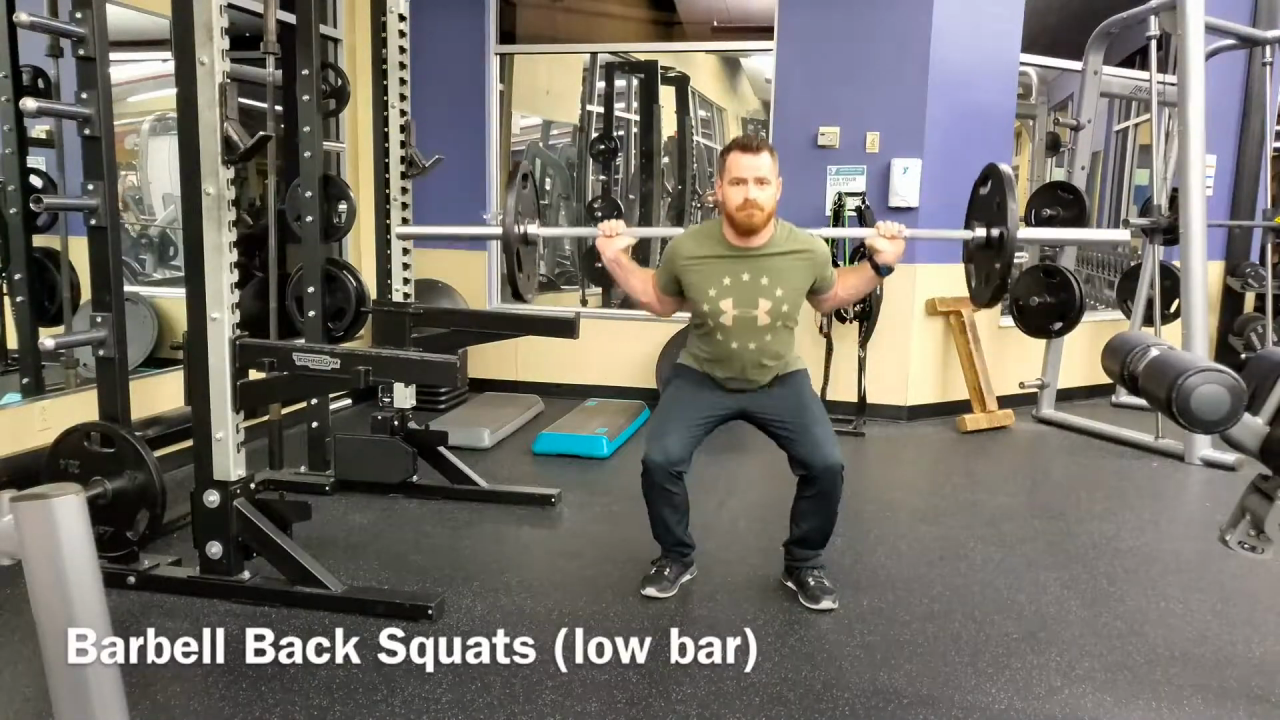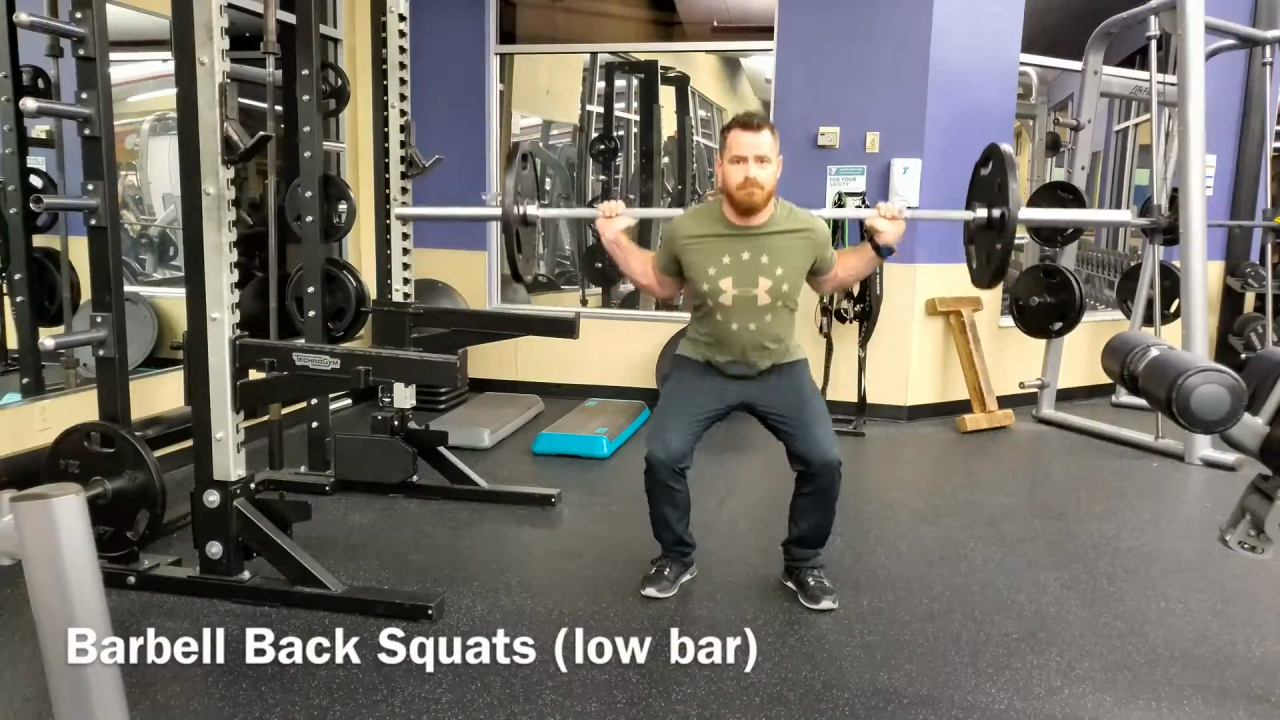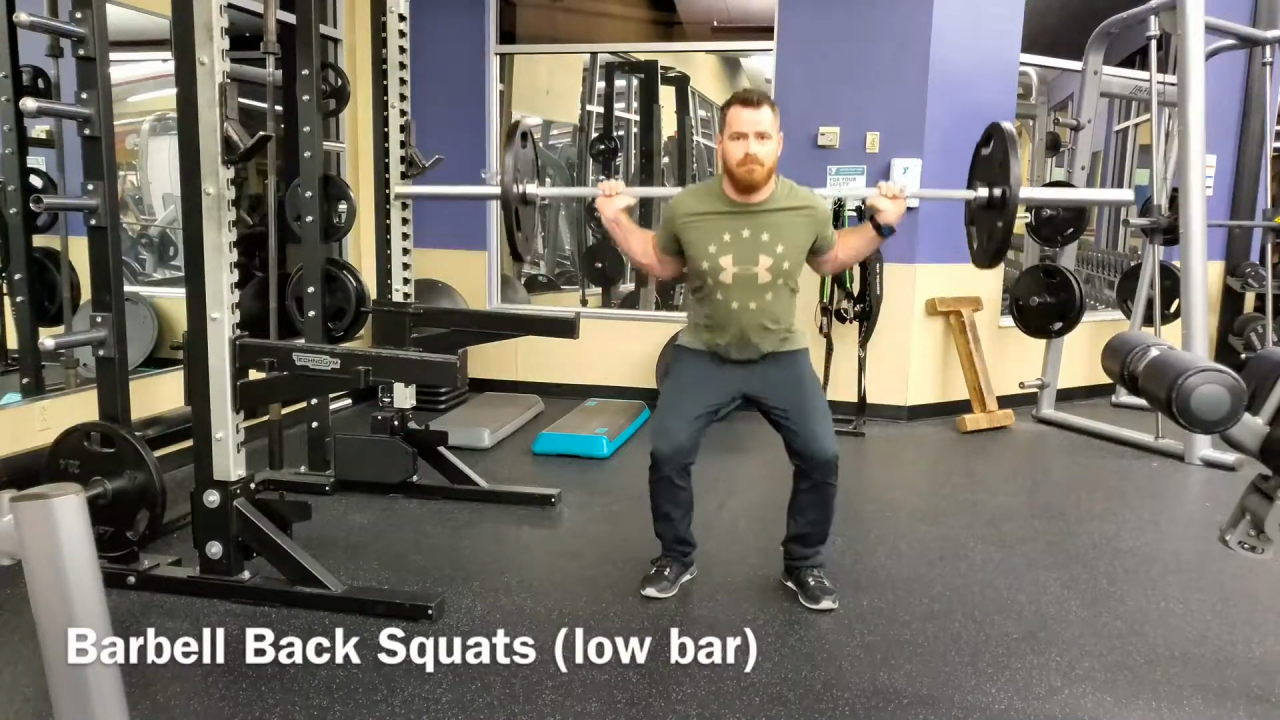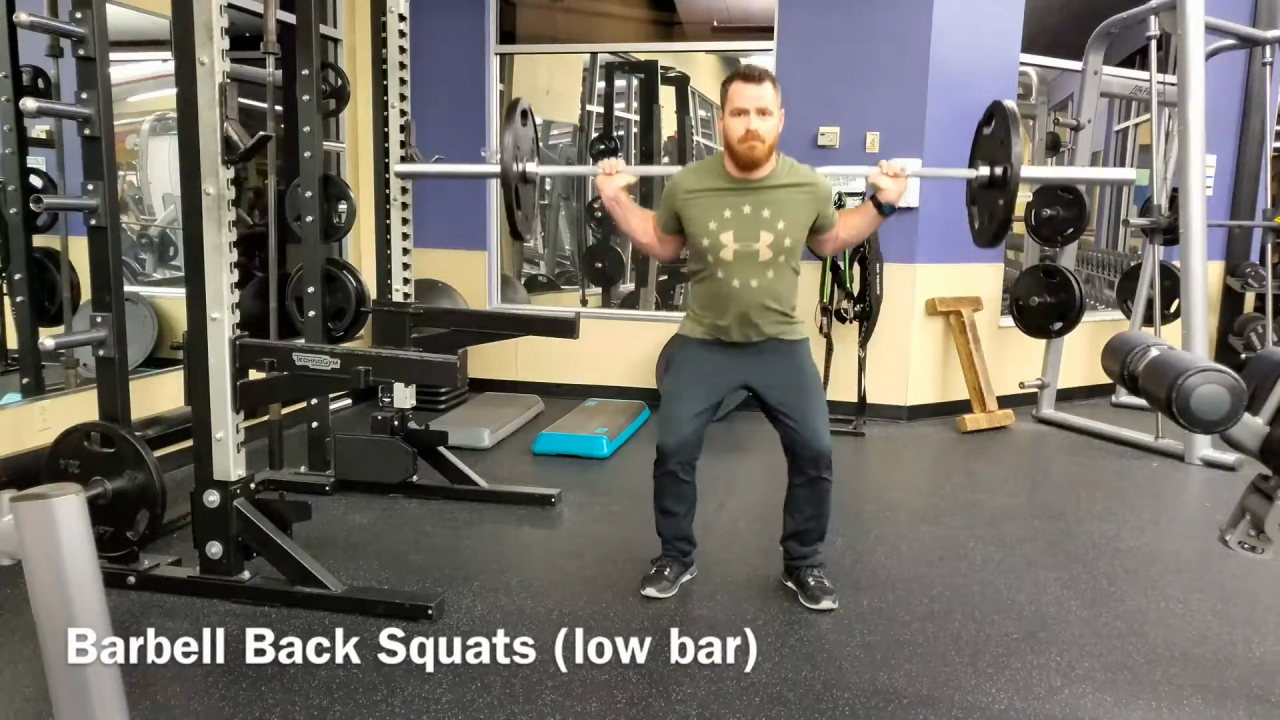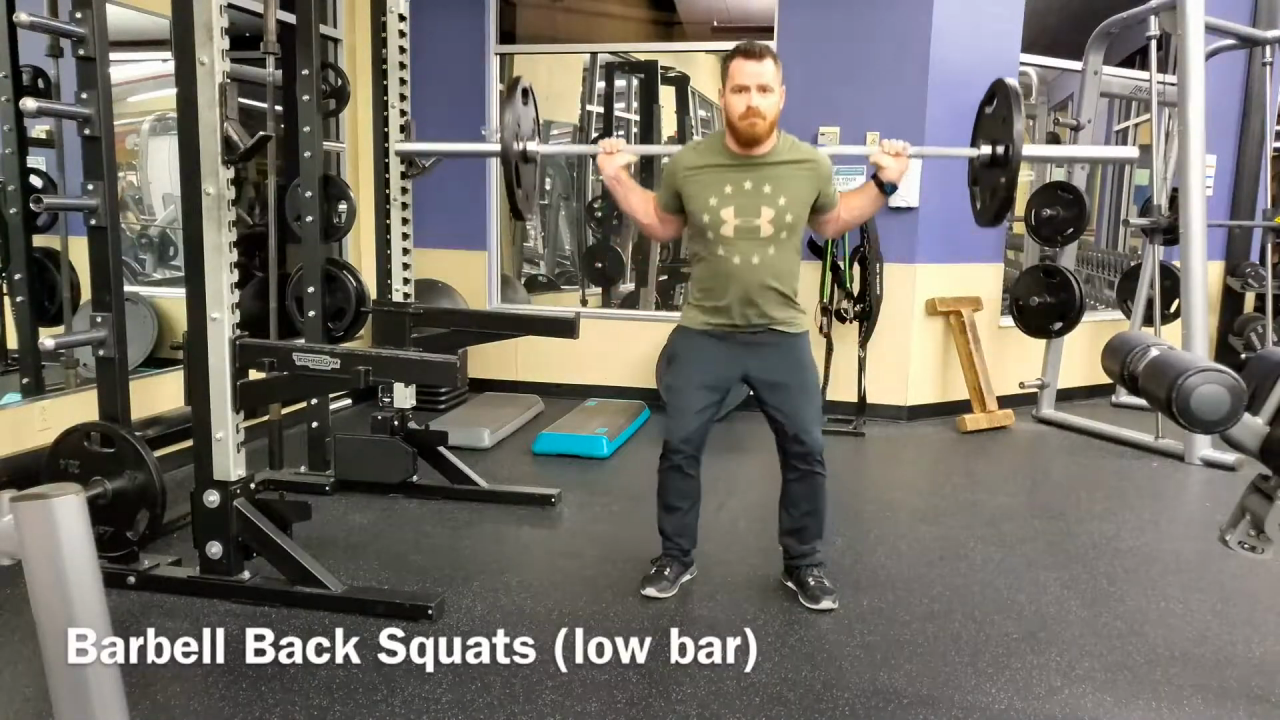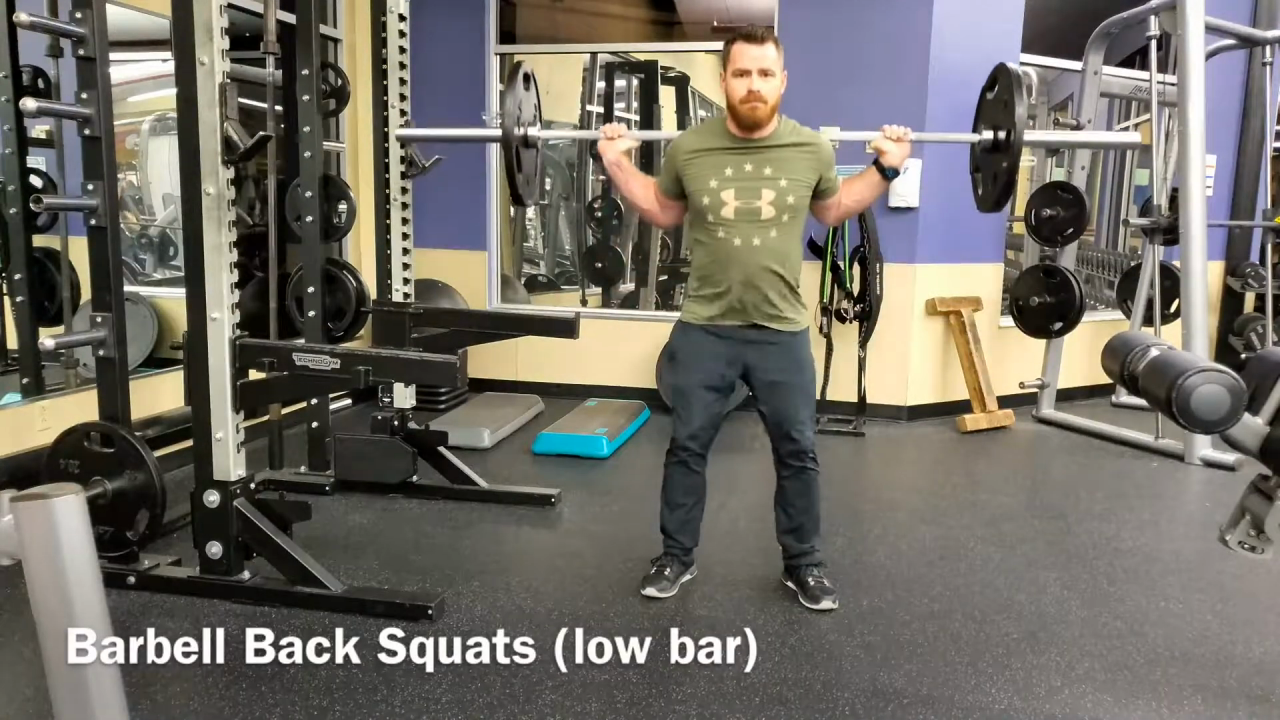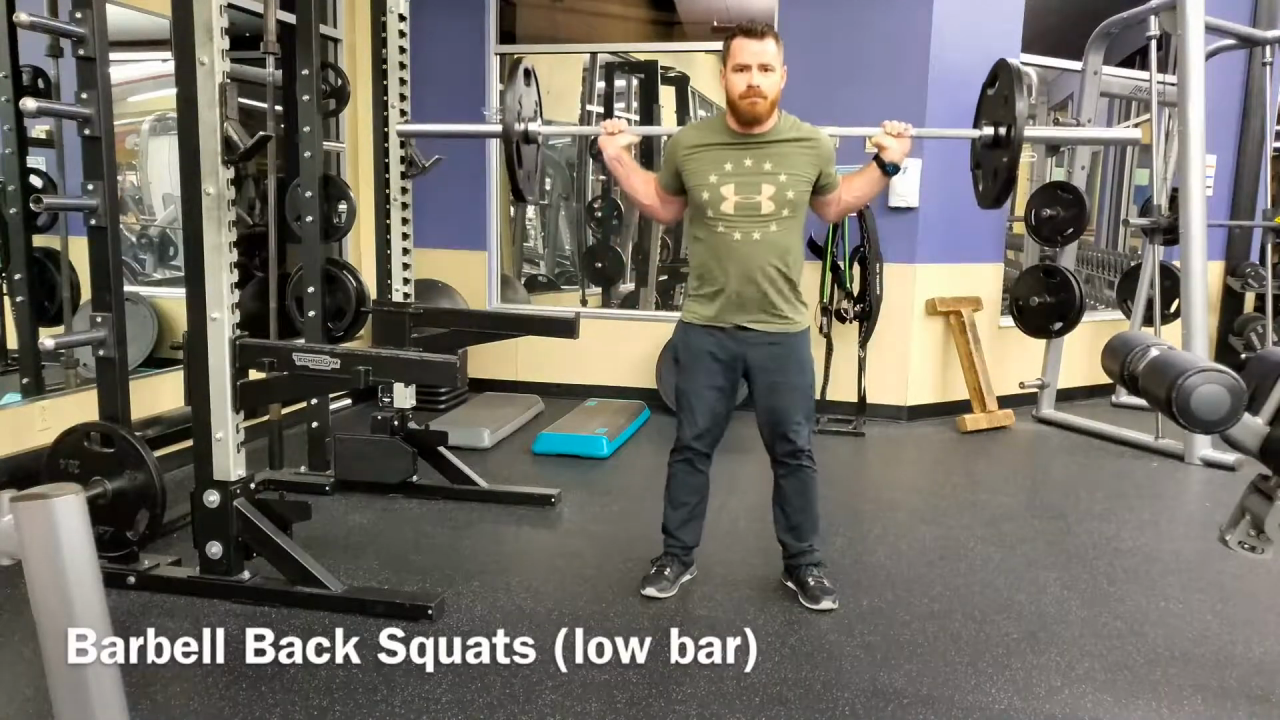
dt=0.1s
person 1, frame 1
left shoulder: (808, 251)
right shoulder: (685, 250)
left elbow: (830, 298)
right elbow: (662, 302)
left wrist: (879, 265)
right wrist: (616, 260)
left hip: (779, 379)
right hip: (702, 377)
left knee: (826, 465)
right knee: (660, 461)
left ankle: (803, 565)
right ankle: (676, 558)
person 1, frame 2
left shoulder: (808, 230)
right shoulder: (685, 229)
left elbow: (829, 280)
right elbow: (662, 285)
left wrist: (879, 246)
right wrist: (616, 242)
left hip: (779, 367)
right hip: (702, 365)
left knee: (823, 460)
right knee: (663, 457)
left ankle: (803, 565)
right ankle: (675, 559)
person 1, frame 3
left shoulder: (809, 209)
right shoulder: (685, 208)
left elbow: (830, 261)
right elbow: (661, 265)
left wrist: (880, 225)
right wrist: (616, 221)
left hip: (780, 355)
right hip: (703, 353)
left knee: (821, 456)
right knee: (668, 452)
left ankle: (803, 563)
right ankle: (675, 558)
person 1, frame 4
left shoulder: (810, 186)
right shoulder: (685, 186)
left elbow: (830, 240)
right elbow: (663, 246)
left wrist: (881, 205)
right wrist: (616, 200)
left hip: (781, 344)
right hip: (703, 343)
left knee: (814, 453)
right knee: (674, 449)
left ankle: (803, 564)
right ankle: (676, 558)
person 1, frame 5
left shoulder: (811, 165)
right shoulder: (686, 164)
left elbow: (831, 223)
right elbow: (663, 227)
left wrist: (883, 184)
right wrist: (617, 179)
left hip: (781, 334)
right hip: (704, 333)
left knee: (806, 449)
right knee: (679, 445)
left ankle: (803, 563)
right ankle: (676, 557)
person 1, frame 6
left shoulder: (812, 149)
right shoulder: (687, 148)
left elbow: (832, 210)
right elbow: (663, 212)
left wrist: (885, 169)
right wrist: (617, 165)
left hip: (782, 331)
right hip: (703, 329)
left knee: (797, 451)
right knee: (687, 446)
left ankle: (802, 565)
right ankle: (677, 557)
person 1, frame 7
left shoulder: (812, 144)
right shoulder: (687, 144)
left elbow: (832, 206)
right elbow: (664, 208)
left wrist: (886, 164)
right wrist: (618, 160)
left hip: (782, 331)
right hip: (704, 329)
left knee: (794, 452)
right knee: (692, 446)
left ankle: (802, 564)
right ankle: (677, 556)
